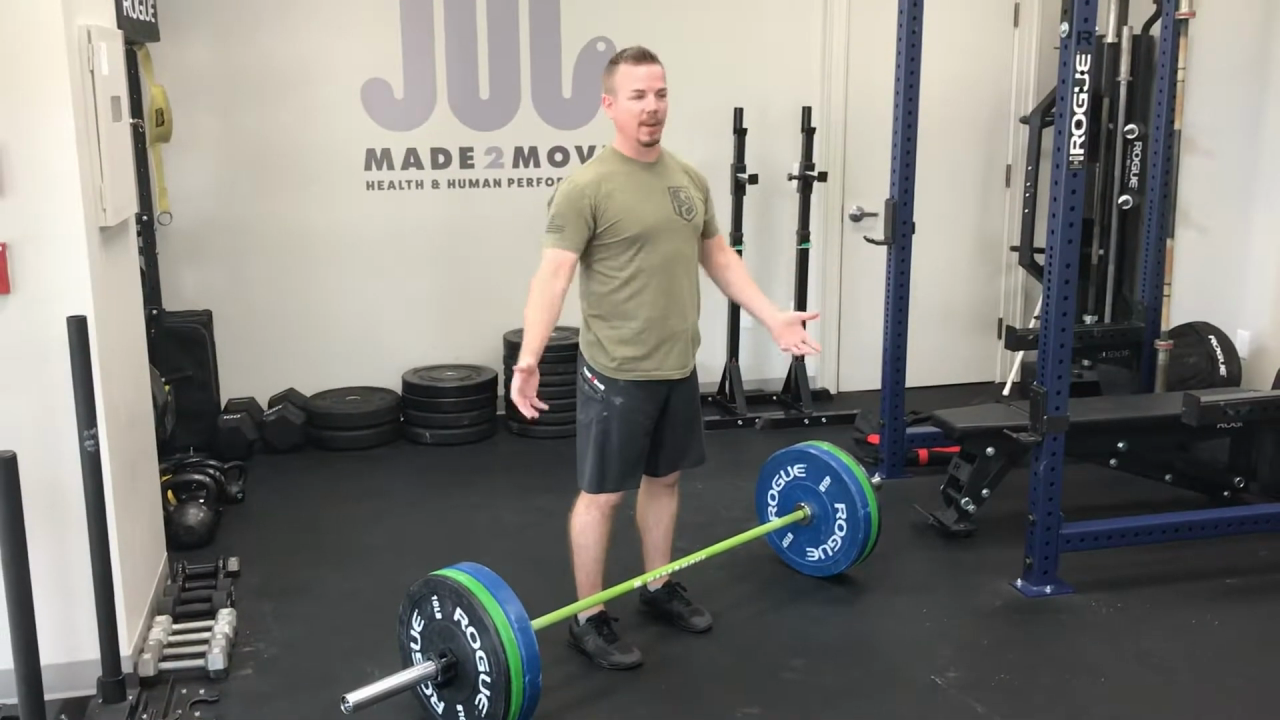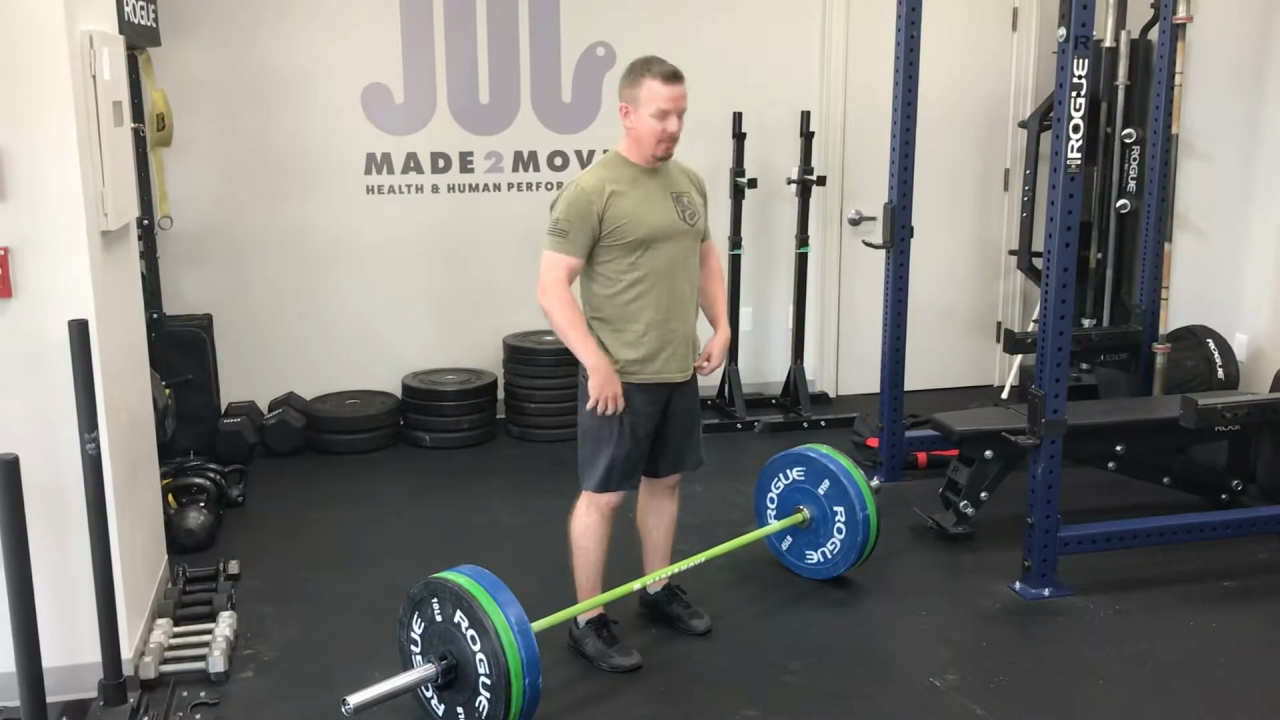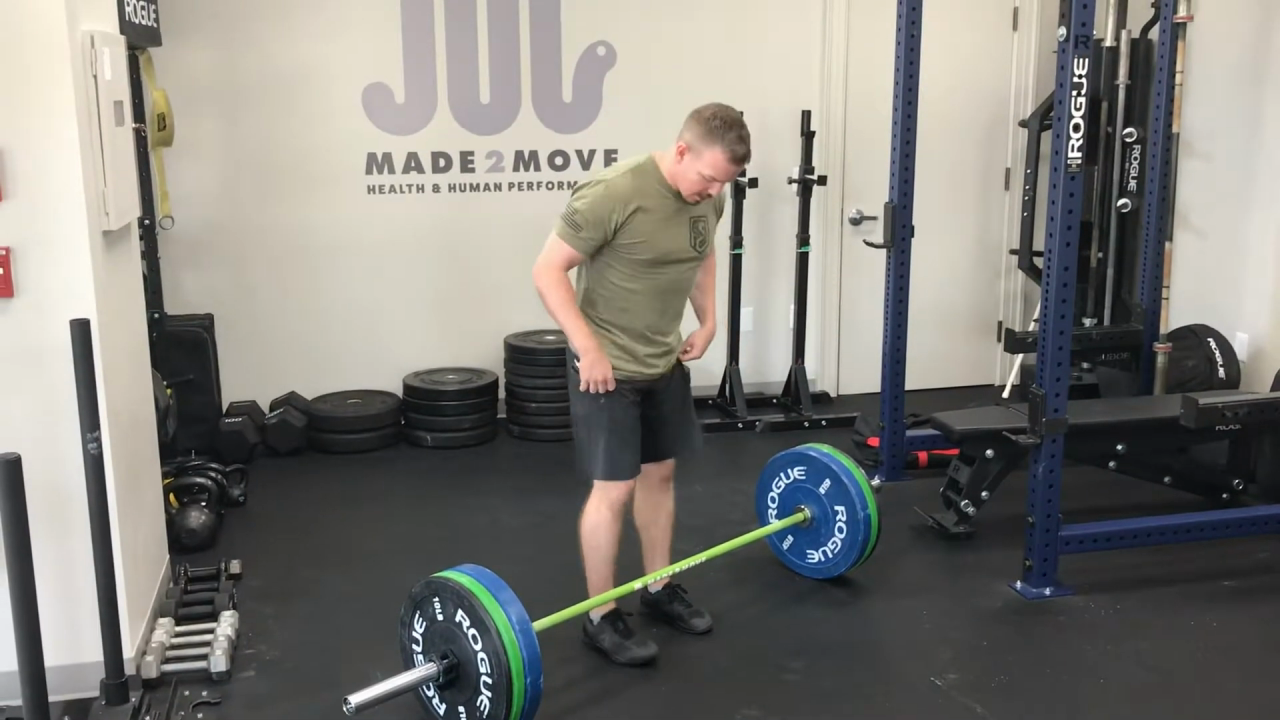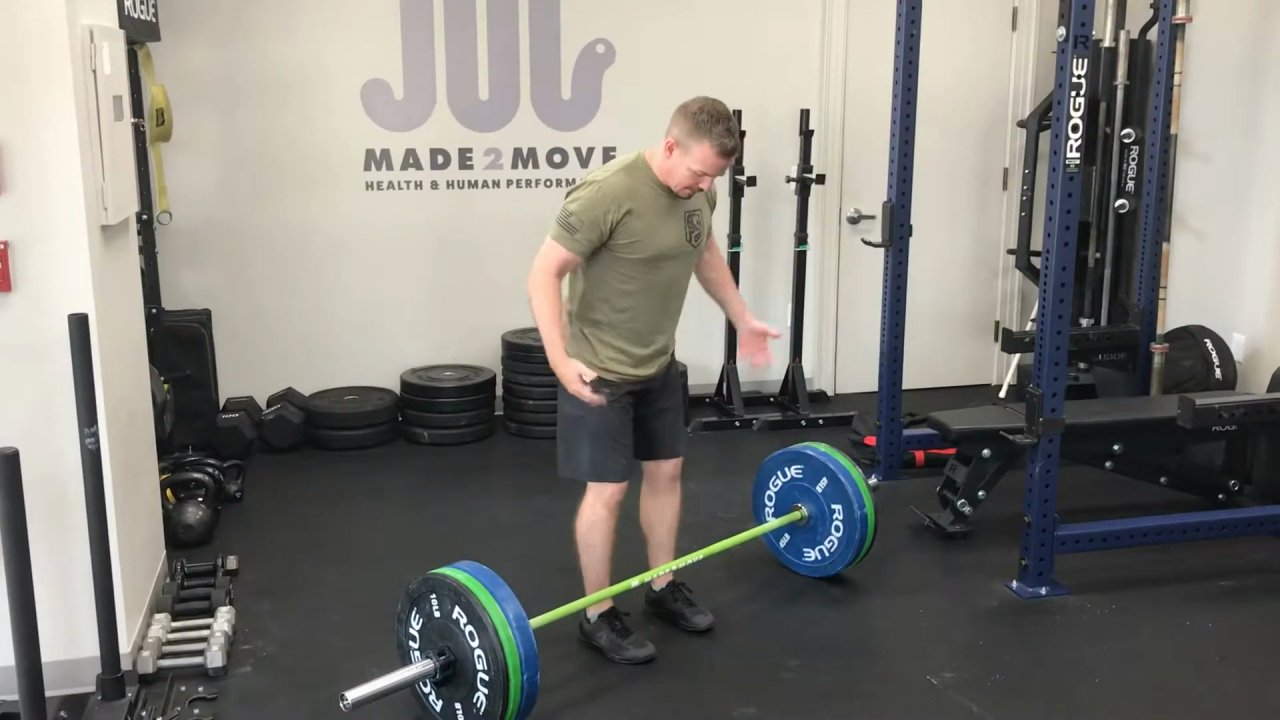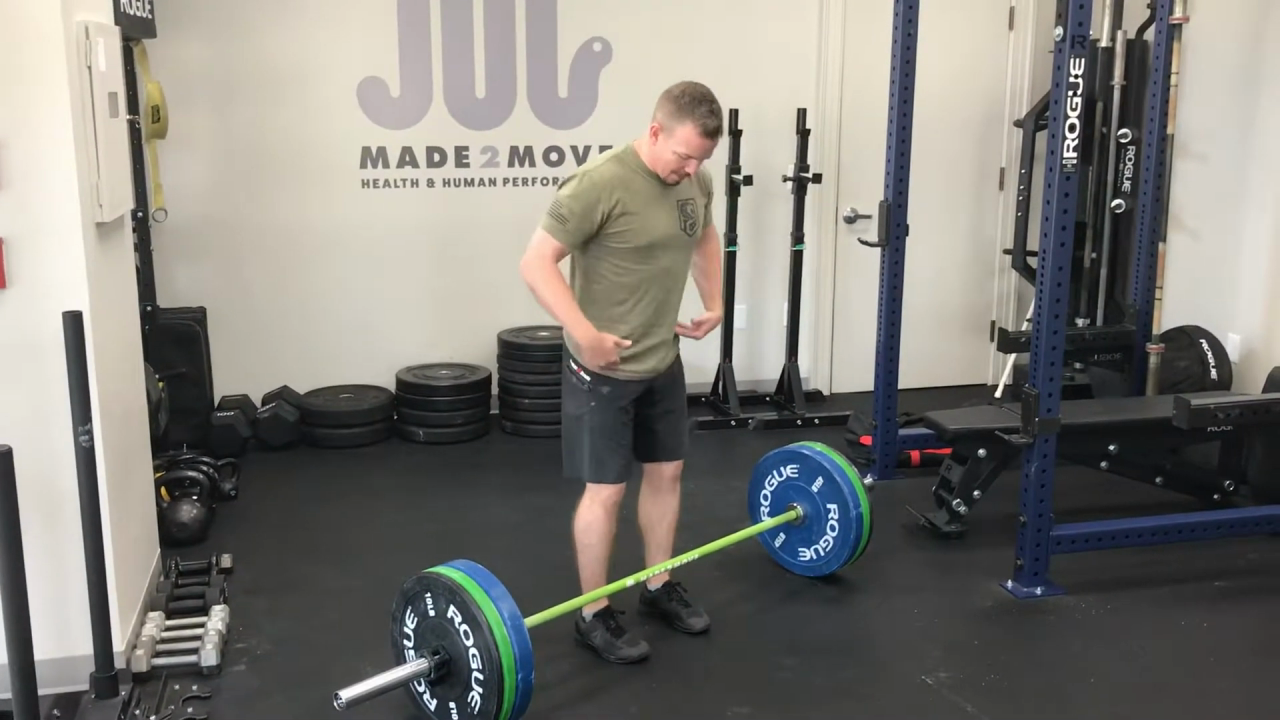
dt=0.5s
person 1, frame 1
left shoulder: (688, 178)
right shoulder: (586, 187)
left elbow: (716, 254)
right elbow: (551, 277)
left wrist: (772, 316)
right wrist: (529, 358)
left hip: (678, 366)
right hip: (617, 373)
left knee: (665, 478)
right knee: (602, 494)
left ankle: (658, 586)
right ankle: (588, 618)
person 1, frame 2
left shoulder: (689, 182)
right shoulder: (592, 191)
left elbow: (706, 257)
right elbow: (553, 287)
left wrist: (721, 328)
right wrist: (597, 365)
left hip: (680, 369)
right hip: (622, 377)
left knee: (665, 480)
right knee: (603, 495)
left ankle: (657, 589)
right ankle: (588, 621)
person 1, frame 3
left shoulder: (708, 199)
right shoulder: (614, 192)
right elbow: (548, 270)
left wrist: (708, 322)
right wrist: (589, 348)
left hip: (664, 363)
right hip: (609, 367)
left knee: (660, 474)
right knee: (615, 487)
left ankle: (658, 587)
right ankle: (602, 615)
person 1, frame 4
left shoulder: (699, 191)
right shoulder: (609, 193)
right elbow: (546, 272)
left wrist: (741, 318)
right wrist: (559, 356)
left hip: (658, 363)
right hip: (603, 368)
left knee: (666, 472)
right knee: (608, 488)
left ankle: (663, 587)
right ankle: (598, 617)
person 1, frame 5
left shoulder: (695, 181)
right shoulder: (600, 183)
right elbow: (537, 262)
left wrist: (713, 303)
right wrist: (585, 335)
left hip: (663, 362)
right hip: (604, 368)
left knee: (666, 474)
right knee: (605, 490)
left ankle: (659, 587)
right ankle: (593, 614)
